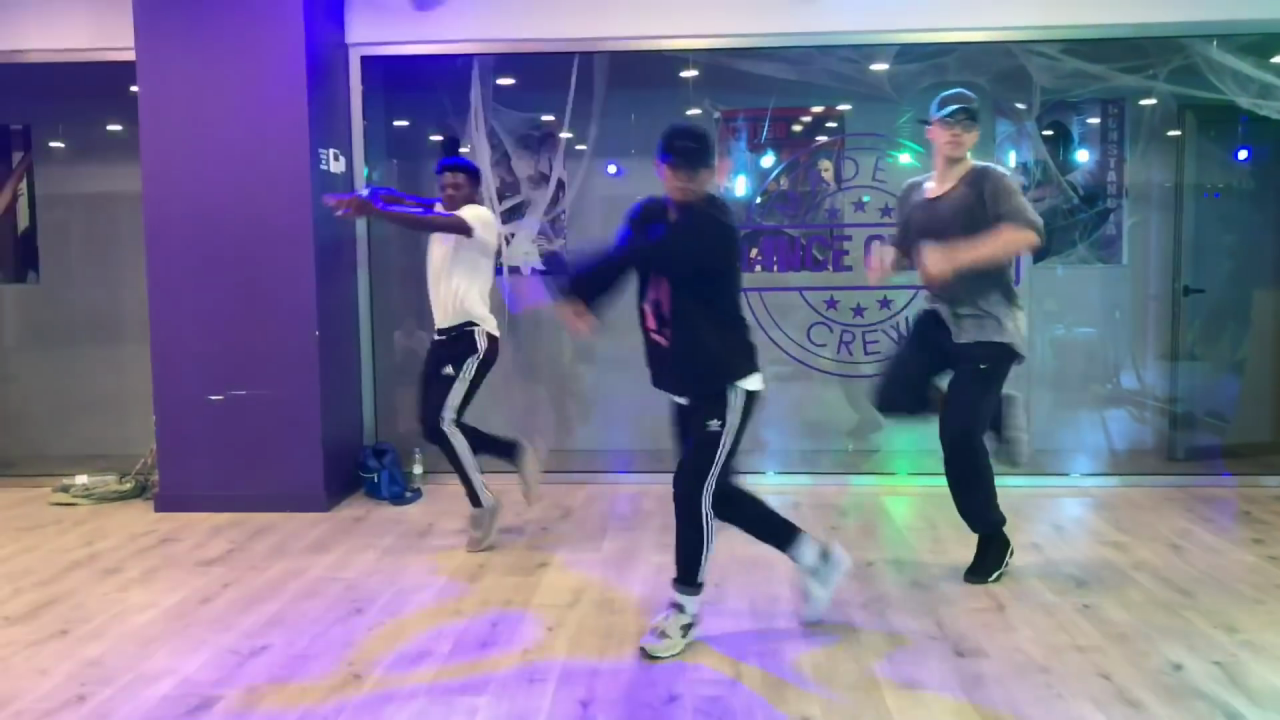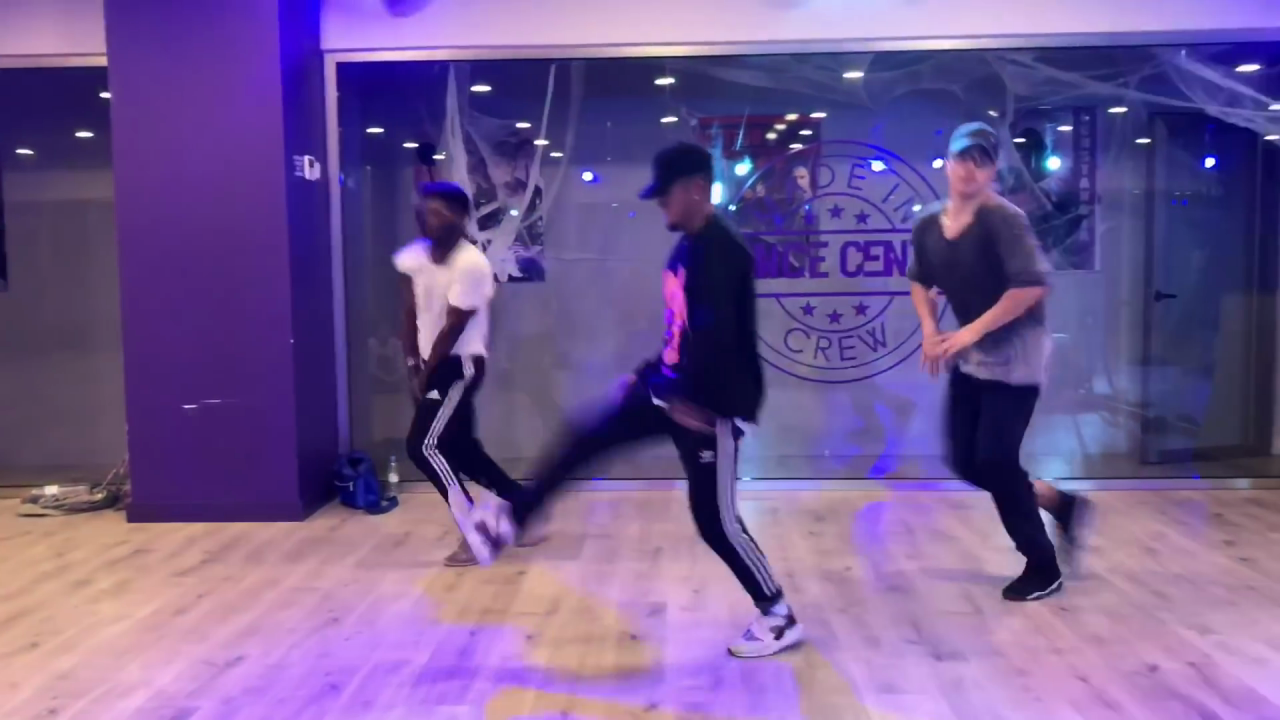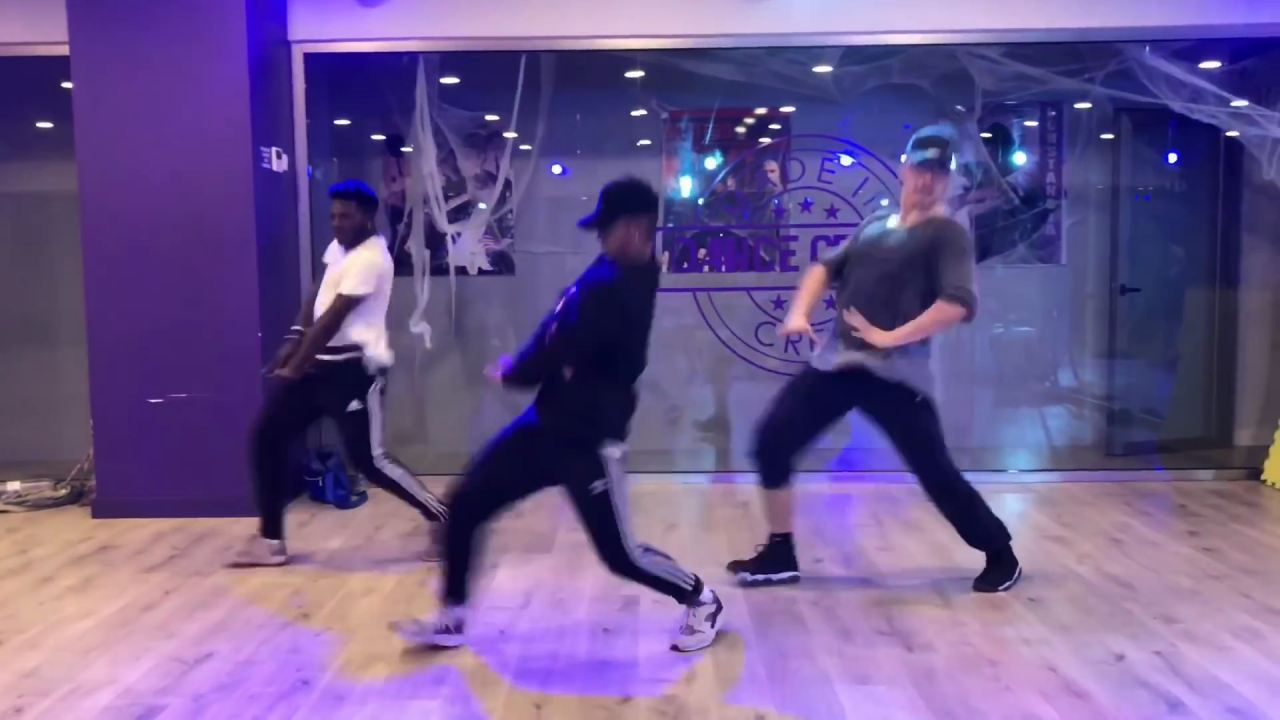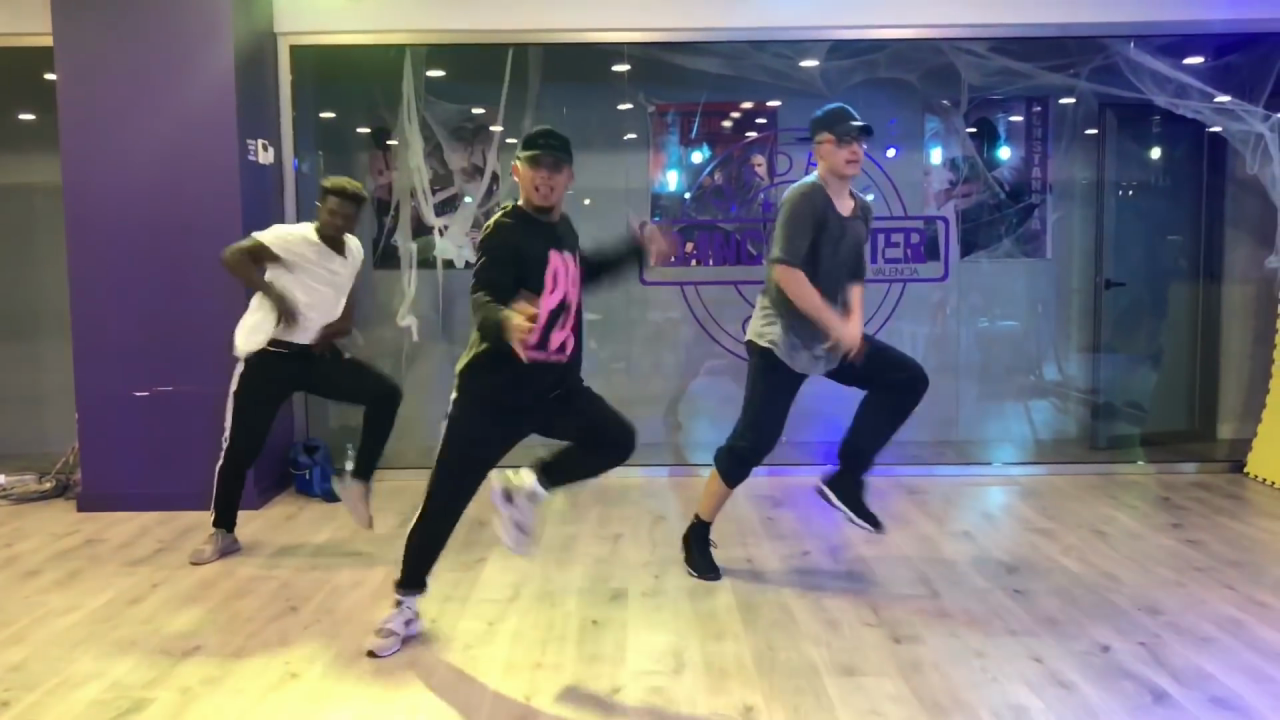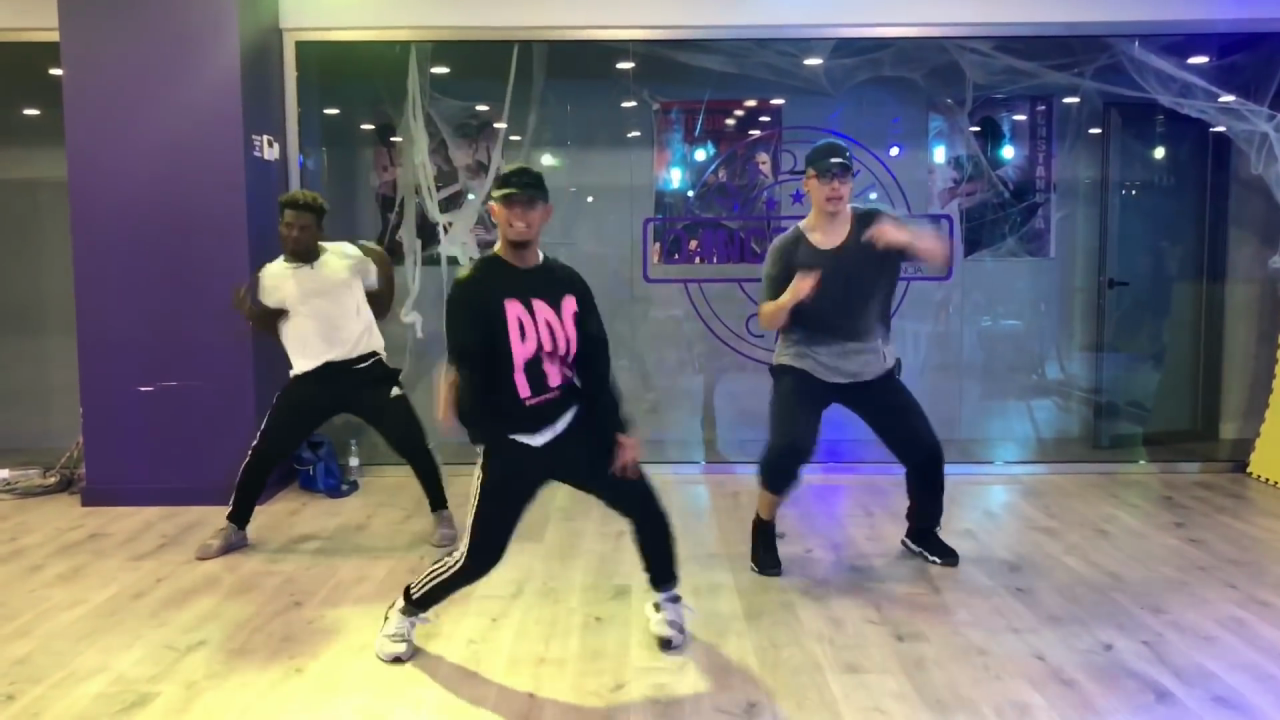
dt=0.4s
person 1, frame 1
left shoulder: (709, 225)
right shoulder: (653, 216)
left elbow: (642, 256)
right elbow: (626, 255)
left wrist: (579, 287)
right wrist: (581, 295)
left hip: (721, 383)
right hip: (685, 383)
left knee: (692, 489)
right knee: (714, 494)
left ankle: (683, 608)
right ankle: (813, 555)
person 1, frame 2
left shoulder: (719, 251)
right shoulder: (691, 247)
left elbow: (719, 334)
left wrist: (697, 399)
right wrist: (666, 382)
left hip: (709, 405)
right hip: (663, 388)
left knee: (716, 523)
right knee: (581, 441)
left ankle: (777, 617)
right ankle: (504, 524)
person 1, frame 3
left shoulder: (617, 288)
right shoulder: (620, 274)
left elbow: (555, 354)
left wrist: (513, 372)
right wrist: (531, 363)
left hip: (587, 438)
right hip: (548, 422)
left knee: (620, 553)
right knee: (463, 507)
left ankle: (700, 602)
right ankle: (451, 619)
person 1, frame 4
left shoulder: (564, 231)
right shoulder: (508, 233)
right elbow: (485, 301)
left wrist: (635, 248)
right wrist: (508, 321)
left hip: (558, 386)
right hip: (490, 390)
left knee: (615, 439)
right knee: (442, 507)
left ankle: (523, 488)
right ankle: (406, 607)
person 1, frame 5
left shoulder: (569, 283)
right shoulder: (475, 288)
left elbow: (596, 362)
right elbow: (464, 364)
left wrist: (621, 432)
right wrist: (453, 391)
left hip: (577, 424)
right hip: (512, 443)
left knee: (647, 511)
right knee: (479, 555)
left ankle: (665, 602)
right ankle: (404, 613)
person 2, frame 1
left shoulder: (988, 180)
right shoulder: (912, 193)
left elbow: (1027, 234)
right elbow: (902, 252)
left wrist: (954, 256)
right wrist: (886, 261)
left hip: (988, 324)
right hip: (943, 316)
left knee: (958, 432)
right knee: (894, 397)
left ankle: (992, 539)
right ankle: (995, 413)
person 2, frame 2
left shoulder: (1001, 217)
right shoulder: (927, 225)
left elbow: (1031, 285)
right elbow: (922, 282)
left wrist: (971, 330)
right wrist: (929, 331)
left hip: (1013, 357)
right hip: (968, 357)
left knee: (994, 460)
right knee: (966, 459)
left ankle: (1043, 564)
right ankle: (1061, 505)
person 2, frame 3
left shoulder: (948, 232)
right shoulder: (876, 224)
left elbow: (958, 304)
right elbow: (826, 267)
left wrist: (892, 337)
right wrist: (799, 311)
left hip: (896, 367)
right hip: (837, 358)
left knee: (934, 470)
right knee: (772, 440)
left ankle: (999, 553)
right ankle: (779, 554)
person 2, frame 4
left shoulder: (861, 209)
right shoulder: (805, 196)
left elbow: (852, 276)
right elbow: (784, 270)
left wrist: (855, 323)
right wrist: (833, 321)
left hip: (833, 336)
right hip: (781, 336)
left knee: (908, 378)
right knee: (753, 438)
left ankle: (845, 480)
right ankle: (698, 534)
person 2, frame 5
left shoulder: (874, 223)
right shoulder: (788, 247)
left elbow: (938, 256)
right elbow: (768, 320)
left wrist: (903, 238)
right wrist: (789, 299)
left hip: (870, 363)
right hip: (804, 363)
left knee: (924, 450)
right knee: (788, 448)
left ankle: (922, 532)
right ankle: (764, 528)
person 3, frame 1
left shoulder: (480, 218)
right shoulder: (440, 210)
left elbow: (436, 222)
right elbow: (397, 200)
left wrist: (374, 209)
right wrist: (365, 199)
left hip: (472, 336)
right hip: (446, 334)
left knee: (441, 421)
right knee: (436, 425)
left ankle: (482, 506)
right ankle: (516, 453)
person 3, frame 2
left shoulder: (473, 266)
right shoulder: (417, 252)
left elbow: (452, 327)
right elbow: (413, 306)
left wrist: (424, 373)
right wrist: (413, 362)
left hip: (459, 365)
right hip: (431, 364)
left knee: (423, 447)
right knee: (460, 452)
person 3, frame 3
left shoulder: (372, 259)
right shoulder: (340, 247)
left elbow: (334, 317)
left wrist: (297, 363)
right wrist: (294, 342)
left hip: (356, 367)
right hip: (320, 362)
left knee: (370, 459)
right knee: (265, 439)
left ankle: (443, 520)
right ankle: (269, 541)
person 3, frame 4
left shoulder: (355, 250)
right shoulder: (292, 237)
right elbow: (233, 257)
left wrist: (340, 323)
right wrist: (273, 295)
left hip: (316, 352)
right hip: (267, 352)
left knee: (386, 394)
right knee: (239, 448)
left ankle: (357, 483)
right ankle: (222, 533)
person 3, frame 5
left shoulder: (349, 257)
right shoulder: (272, 275)
left elbow: (381, 308)
right elbow: (268, 324)
left wrist: (384, 269)
right wrist: (249, 310)
left hip: (367, 369)
right hip: (312, 377)
left knee: (412, 445)
right knee: (264, 451)
left ankle: (440, 515)
right ankle: (233, 528)
